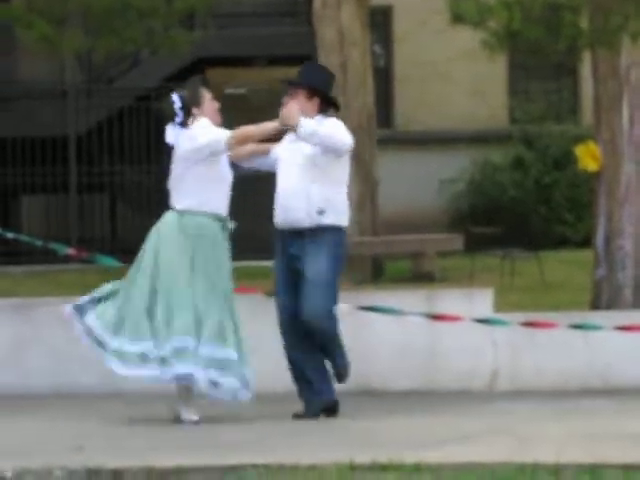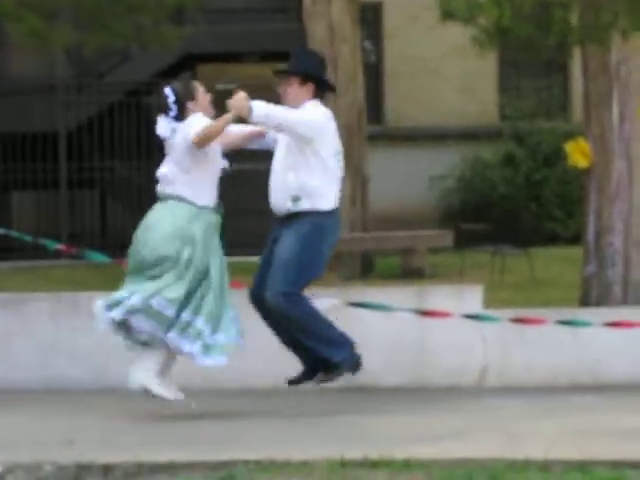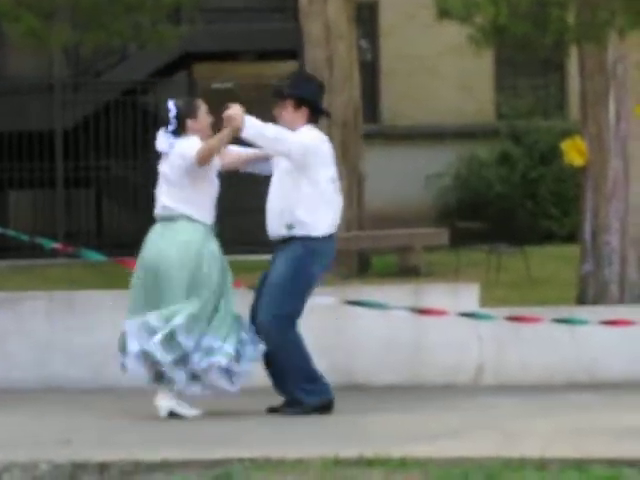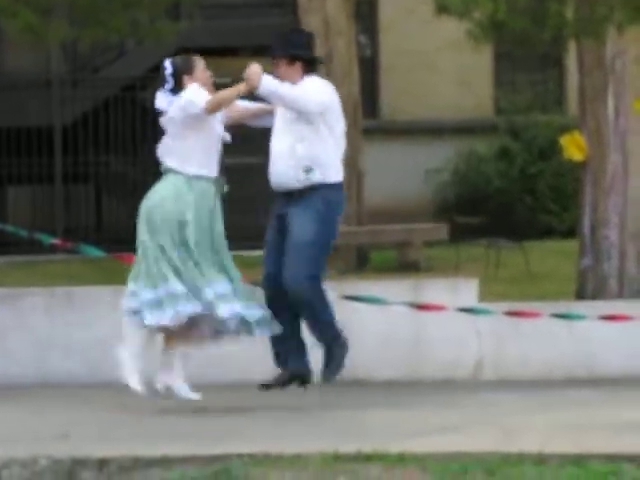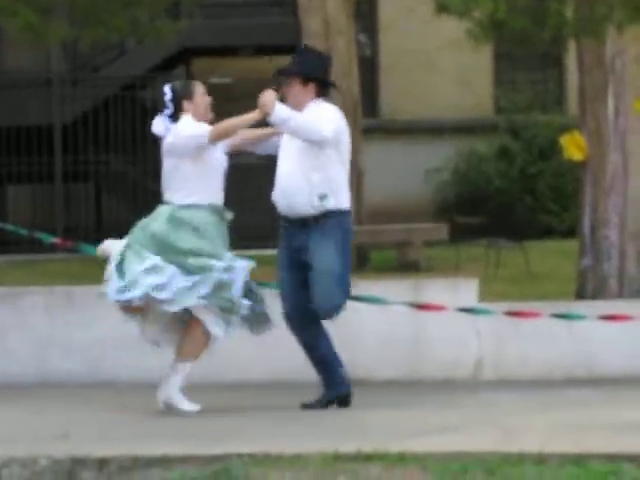
dt=0.2s
person 1, frame 1
left shoulder: (331, 128)
right shoulder: (294, 142)
left elbow: (344, 144)
right elbow: (268, 155)
left wrist: (299, 123)
right wrist: (234, 150)
left hip: (324, 241)
right hip: (290, 241)
left knee: (315, 314)
right knee: (292, 324)
left ankle: (332, 348)
right ankle: (321, 399)
person 1, frame 2
left shoulder: (315, 116)
right shoulder: (303, 124)
left elbow: (288, 122)
right elbow: (276, 134)
left wrist: (253, 109)
left hip: (312, 225)
right hip: (294, 225)
left knee: (280, 297)
right knee: (263, 296)
left ankle: (339, 353)
right ankle: (318, 357)
person 1, frame 3
left shoulder: (312, 140)
right shoulder: (299, 148)
left elbow: (282, 143)
right elbow: (275, 154)
left wrist: (244, 122)
left hip: (305, 250)
right hip: (293, 248)
left knee: (274, 325)
right knee: (261, 322)
left ankle: (314, 395)
right ankle: (302, 393)
person 1, frame 4
left shoulder: (318, 89)
right shoulder: (295, 97)
left elbow: (302, 105)
right elbow: (279, 113)
left wrist: (263, 83)
left hip: (319, 199)
right hip: (289, 201)
left knee: (299, 280)
right knee: (274, 281)
left ankle: (332, 341)
right ankle: (294, 364)
person 1, frame 5
left shoulder: (328, 116)
right shoulder: (296, 121)
left elbow: (316, 133)
right elbow: (276, 141)
left wrist: (274, 112)
left hip: (328, 226)
right hip: (294, 228)
left knee: (327, 303)
right knee: (295, 312)
left ankle: (332, 292)
right ankle: (337, 387)
person 2, frame 1
left shoulder: (200, 144)
right shoulder: (198, 134)
left elbow: (237, 151)
right elbow: (235, 140)
right wrist: (279, 124)
left hip: (205, 239)
right hip: (184, 236)
left knee: (202, 322)
left ankle: (184, 400)
person 2, frame 2
left shoulder: (188, 130)
right shoulder: (193, 127)
left elbow: (233, 138)
right elbow: (208, 135)
left wrist: (268, 128)
right wrist: (232, 115)
left hip: (175, 224)
right hip: (184, 225)
left knee: (183, 304)
right knee: (190, 303)
left ankle: (153, 372)
right ankle: (149, 368)
person 2, frame 3
left shoulder: (194, 150)
right shoulder: (187, 148)
left elbow: (234, 158)
right elbow: (207, 153)
right wrist: (230, 128)
left hip: (166, 245)
right hip: (186, 246)
left knee: (184, 323)
right knee: (203, 322)
left ankle: (168, 393)
right ankle: (167, 395)
person 2, frame 4
left shoulder: (202, 105)
right shoulder: (188, 99)
left elbow: (240, 113)
right elbow: (218, 102)
right wrist: (246, 84)
left hip: (196, 202)
right hip: (180, 201)
left knee: (193, 287)
right knee: (170, 280)
left ankle: (169, 371)
right ankle: (131, 350)
person 2, frame 5
left shoulder: (202, 134)
right shoulder: (183, 134)
left elbow: (245, 139)
right elbow: (219, 132)
left wrist: (279, 131)
right wrist: (260, 112)
left hip: (205, 228)
right hip: (180, 225)
left knee: (201, 306)
left ankle: (171, 388)
right ankle: (123, 250)
